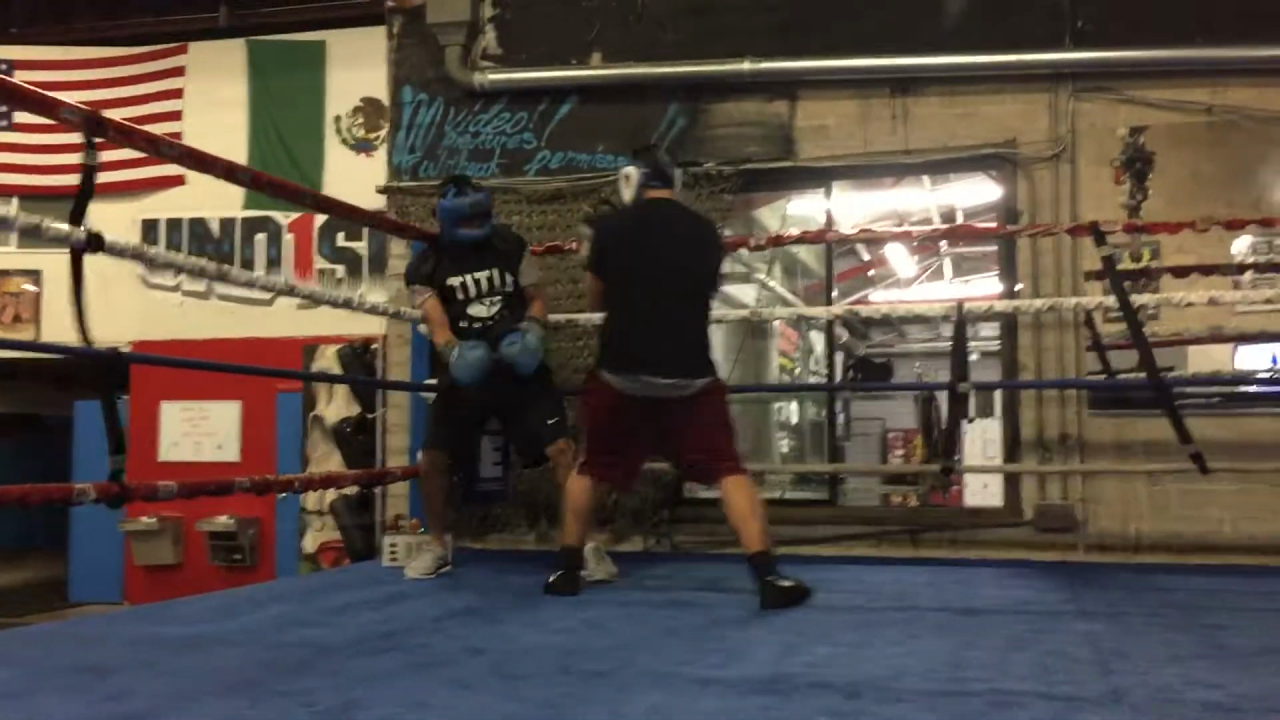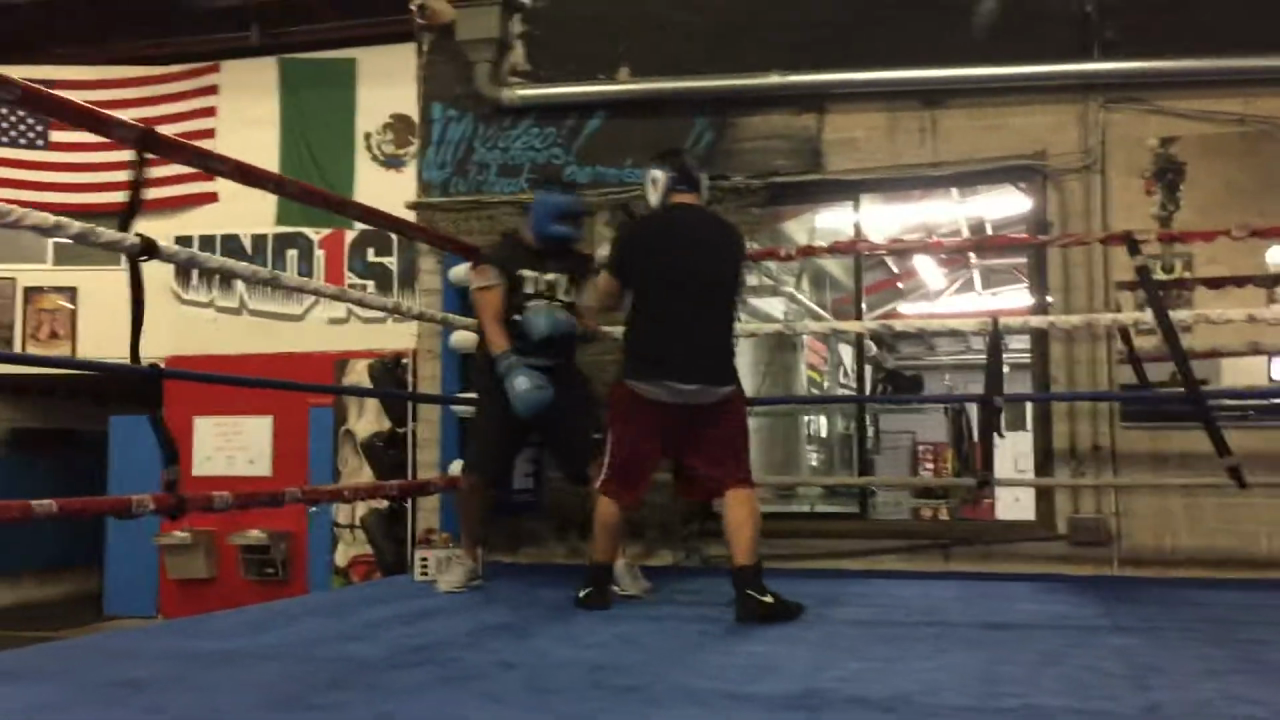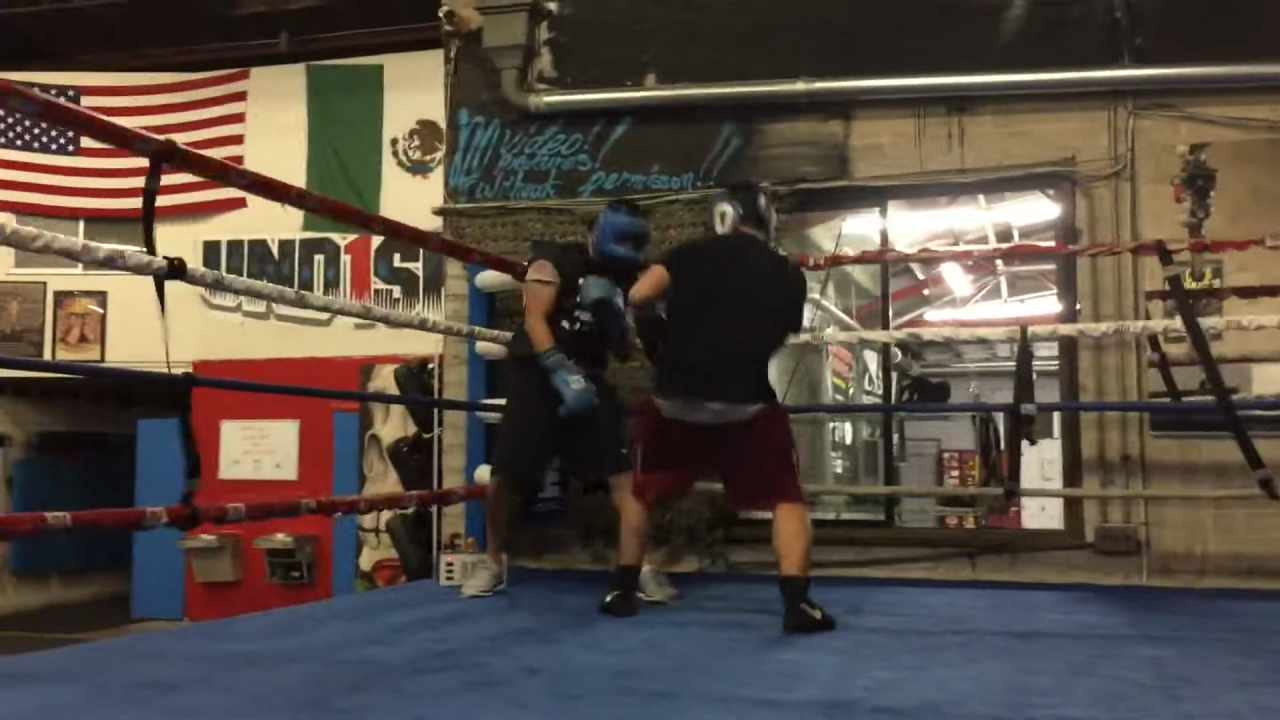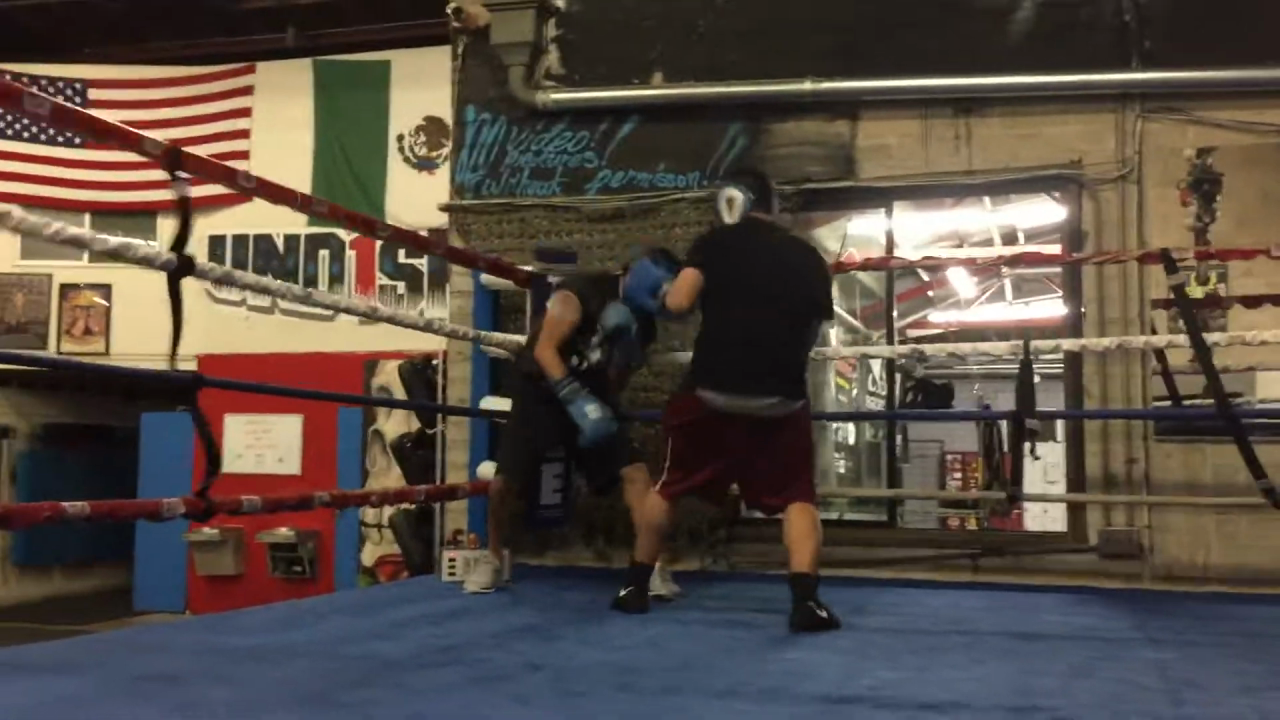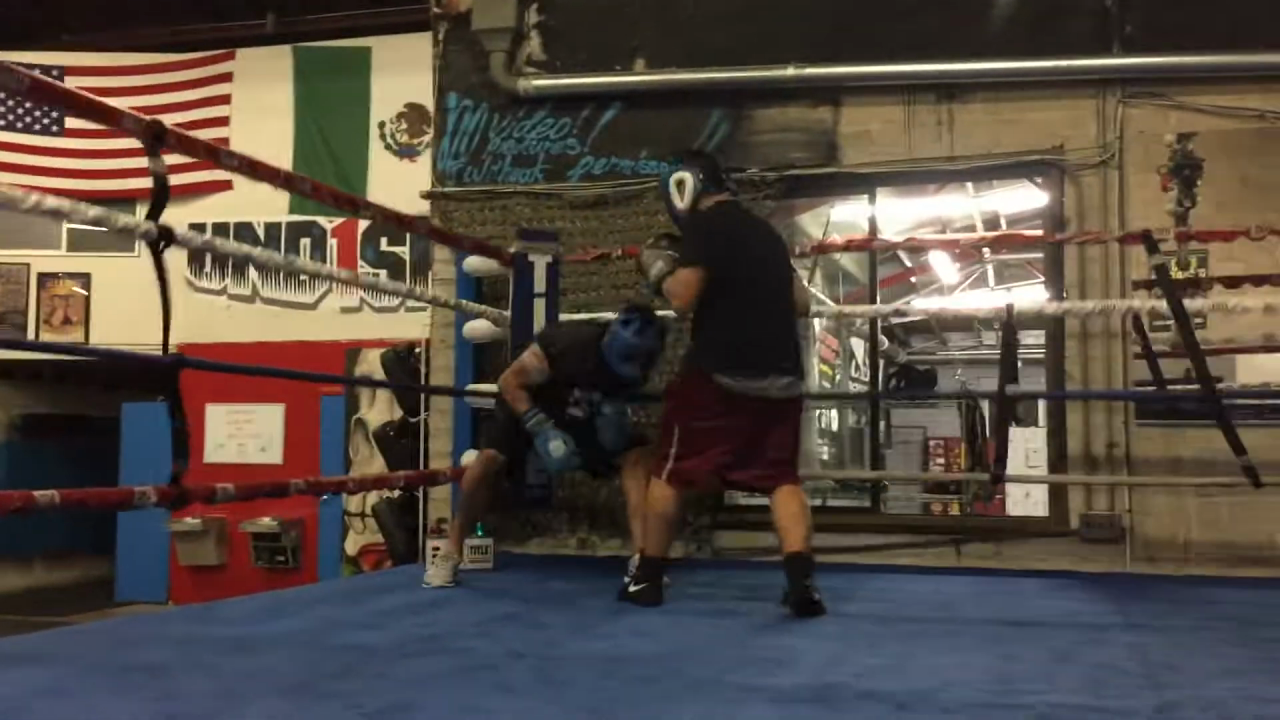
dt=0.2s
person 1, frame 1
left shoulder: (614, 227)
right shoulder: (706, 232)
left elbow: (595, 297)
left hip: (621, 374)
right hip: (689, 376)
left knee: (588, 468)
right knee: (729, 472)
left ankle: (566, 569)
right ankle: (769, 576)
person 1, frame 2
left shoulder: (637, 232)
right shoulder: (729, 237)
left elbow: (604, 300)
left wrist: (611, 257)
left hip: (646, 381)
right hip: (713, 383)
left knee: (615, 485)
right knee: (735, 483)
left ankle: (596, 583)
right ankle: (750, 587)
person 1, frame 3
left shoulder: (694, 253)
right shoulder: (789, 276)
left elbow: (639, 295)
left hip: (676, 398)
right hip: (747, 402)
left knee: (643, 491)
right knee: (786, 498)
left ankle: (622, 590)
right ankle: (798, 601)
person 1, frame 4
left shoulder: (716, 242)
right shoulder: (810, 259)
left elbow: (676, 303)
right elbow: (811, 334)
left wrist: (662, 286)
left hip: (714, 390)
right hip: (782, 398)
left knee: (667, 487)
right knee: (797, 497)
left ankle: (634, 585)
right ankle: (806, 598)
person 1, frame 5
left shoulder: (704, 226)
right shoulder: (765, 231)
left elbow: (682, 299)
right elbow: (800, 303)
left wrist: (658, 267)
left hip: (719, 374)
right hip: (781, 377)
left knee: (670, 474)
right knee: (782, 479)
left ankle: (647, 578)
right ankle: (800, 577)
person 2, frame 1
left shoulder: (510, 246)
right shoulder: (425, 267)
left elbow: (536, 300)
right elbow: (438, 328)
left wrist: (531, 334)
right wrist: (455, 354)
left hip: (518, 365)
right hip: (469, 368)
left knee: (559, 447)
right knee: (433, 459)
left ankle: (587, 545)
right ankle: (437, 546)
person 2, frame 2
left shoulder: (577, 263)
right shoulder: (497, 259)
left elbow: (586, 326)
right elbow: (491, 324)
left wrist: (567, 324)
right wrist: (513, 371)
left hip: (559, 374)
right hip: (508, 377)
left knee: (598, 464)
right knee: (475, 474)
left ankle: (618, 559)
right ankle: (469, 559)
person 2, frame 3
left shoulder: (624, 280)
right shoulder: (555, 260)
left elbow: (623, 350)
right elbow: (534, 320)
left wrist: (613, 313)
right wrist: (560, 370)
left hip: (588, 380)
right hip: (537, 377)
left knee: (622, 473)
right knee: (506, 476)
left ankle: (642, 567)
right ankle: (493, 563)
person 2, frame 4
left shoulder: (640, 323)
right shoulder: (581, 293)
left elbow: (615, 387)
right elbow: (544, 349)
left wrist: (624, 347)
right wrist: (576, 399)
left hip: (591, 399)
right hip: (541, 391)
left knee: (633, 470)
right knee: (508, 477)
left ankle: (652, 566)
right ankle: (492, 559)
person 2, frame 5
left shoulder: (630, 365)
right shoulder: (565, 343)
right elbow: (509, 383)
left wrist: (614, 414)
right wrist: (544, 431)
left hip: (582, 416)
right hip: (529, 406)
left knee: (636, 455)
right knee: (490, 458)
left ankle: (641, 558)
right ankle: (451, 553)
